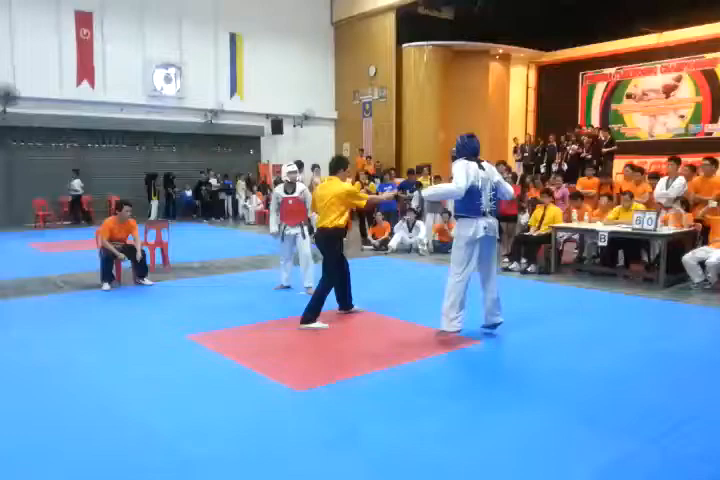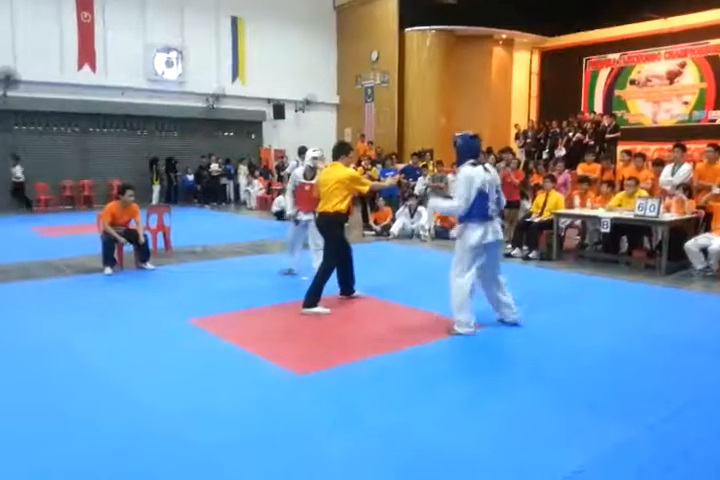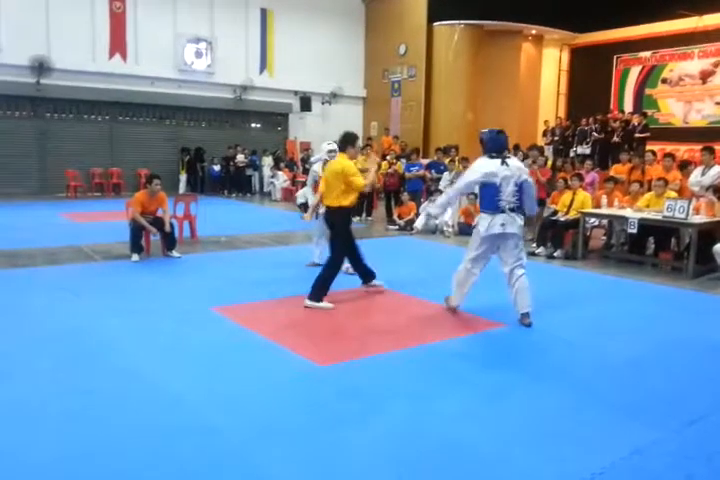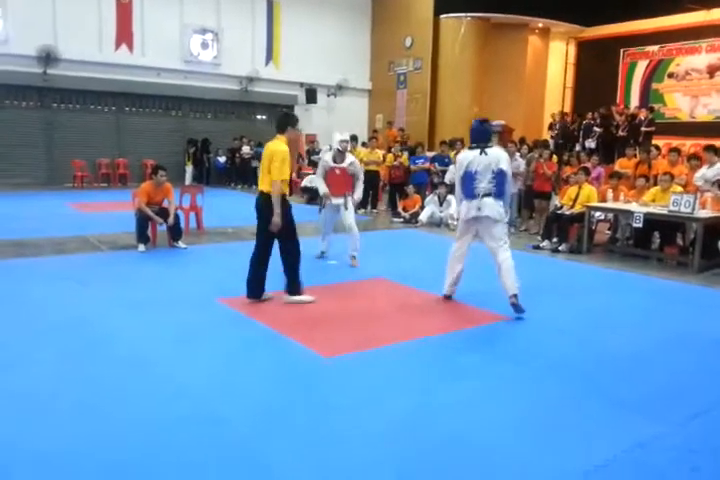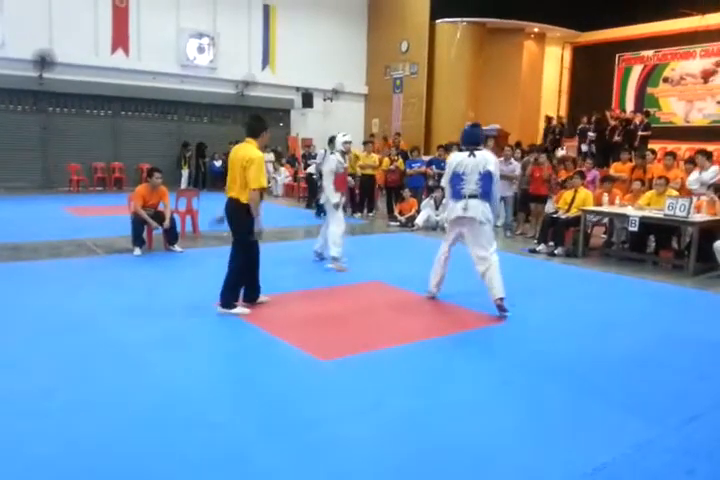
dt=0.7s
person 1, frame 1
left shoulder: (462, 165)
right shoulder: (489, 168)
left elbow: (458, 189)
right elbow: (508, 193)
left wrist: (428, 192)
left hip: (469, 226)
right hip: (489, 226)
left knee: (458, 275)
right knee: (489, 274)
left ankle: (451, 324)
right ankle: (493, 317)
person 1, frame 2
left shoulder: (467, 172)
right shoulder: (489, 171)
left elbow: (459, 206)
right elbow: (501, 202)
left wrist: (434, 203)
left hip: (473, 231)
right hip: (493, 230)
left knee: (460, 277)
right knee: (492, 276)
left ankle: (464, 325)
right ankle: (510, 315)
person 1, frame 3
left shoulder: (483, 164)
right shoulder: (518, 165)
left elbow: (459, 188)
right elbow: (530, 191)
left wrist: (436, 208)
right wrist: (530, 213)
left hip: (489, 223)
right hip: (513, 223)
left knee: (471, 264)
right knee: (516, 269)
left ankle: (454, 300)
right ankle: (525, 314)
person 1, frame 4
left shoulder: (463, 156)
right shoulder: (501, 155)
left elbow: (459, 187)
right elbow: (507, 185)
right wrist: (502, 206)
left hip: (470, 209)
right hip: (493, 208)
left knee: (459, 250)
right knee: (502, 251)
left ankle: (449, 290)
right ankle: (513, 296)
person 1, frame 5
left shoulder: (453, 158)
right shoulder: (489, 158)
left elbow: (447, 187)
right elbow: (494, 189)
right wrist: (492, 212)
left hip: (456, 209)
right hip: (479, 209)
left knee: (445, 250)
right knee: (486, 255)
left ankle: (433, 290)
right ankle: (498, 298)
person 2, frame 1
left shoulder: (320, 188)
right shoulder: (345, 188)
right elbow: (368, 199)
right wrist: (384, 197)
left hip: (322, 233)
right hip: (332, 235)
left knee: (342, 268)
right knee: (329, 277)
left ankle: (346, 305)
right ankle: (308, 319)
person 2, frame 2
left shoulder: (324, 173)
right shoulder: (349, 173)
right elbow: (370, 186)
right wrist: (387, 184)
left hip: (324, 218)
right hip: (334, 220)
left knee: (344, 252)
right knee: (330, 261)
left ankle: (347, 290)
right ankle: (310, 303)
person 2, frame 3
left shoulder: (331, 164)
right shoulder: (348, 165)
left elbow: (321, 192)
right elbow: (366, 186)
left wrist: (311, 211)
right wrist: (373, 167)
left hip: (332, 212)
right hip: (340, 214)
left knee: (351, 248)
right knee: (337, 257)
left ankle: (368, 279)
right ankle: (314, 297)
person 2, frame 4
left shoulder: (271, 145)
right shoulder: (282, 149)
right elbow: (277, 183)
right wrist: (277, 213)
left hip: (264, 200)
right hip: (274, 202)
left knee: (263, 248)
right knee: (290, 247)
left ankle: (255, 292)
right ankle: (293, 291)
person 2, frame 5
left shoulder: (236, 150)
right shoulder: (256, 155)
right elbow: (254, 191)
left wrist: (226, 211)
right wrist: (257, 221)
left hip: (232, 204)
right hip: (244, 208)
left knee: (251, 252)
right knee: (241, 255)
left ankle: (252, 295)
right ankle: (227, 303)
person 3, frame 1
left shoulder: (302, 189)
right shoulder: (278, 191)
left elbow: (311, 208)
right elbow: (273, 211)
right wrist: (273, 228)
left hip: (301, 228)
right hip: (286, 228)
left knee: (306, 256)
right knee: (285, 257)
left ankle: (309, 285)
right ankle: (285, 282)
person 3, frame 2
right shoulder: (296, 174)
right elbow: (289, 192)
right wrist: (290, 210)
left hip: (313, 215)
right hip: (298, 213)
left knee: (317, 244)
right knee: (293, 241)
right ankle: (292, 267)
person 3, frame 3
right shoulder: (315, 168)
right elbow: (309, 186)
right wrist: (312, 201)
right hip: (321, 208)
right knee: (318, 234)
left ankle: (347, 265)
right ankle: (318, 259)
person 3, frame 4
left shoulder: (352, 161)
right shoulder: (326, 159)
left elbow: (359, 178)
right elbow: (319, 176)
left wrist: (357, 195)
right wrist: (323, 190)
left hip: (346, 198)
right hip: (329, 198)
left knee: (350, 225)
right knee: (326, 226)
left ankle: (353, 255)
right ankle: (323, 250)
person 3, frame 5
left shoulder: (344, 158)
right shoulder: (333, 158)
right elbow: (327, 181)
left wrist: (348, 180)
right wrist: (334, 199)
left hip: (338, 196)
right hip: (332, 196)
left knee: (330, 223)
right knee: (338, 225)
left ankle: (319, 251)
right ankle: (335, 258)
